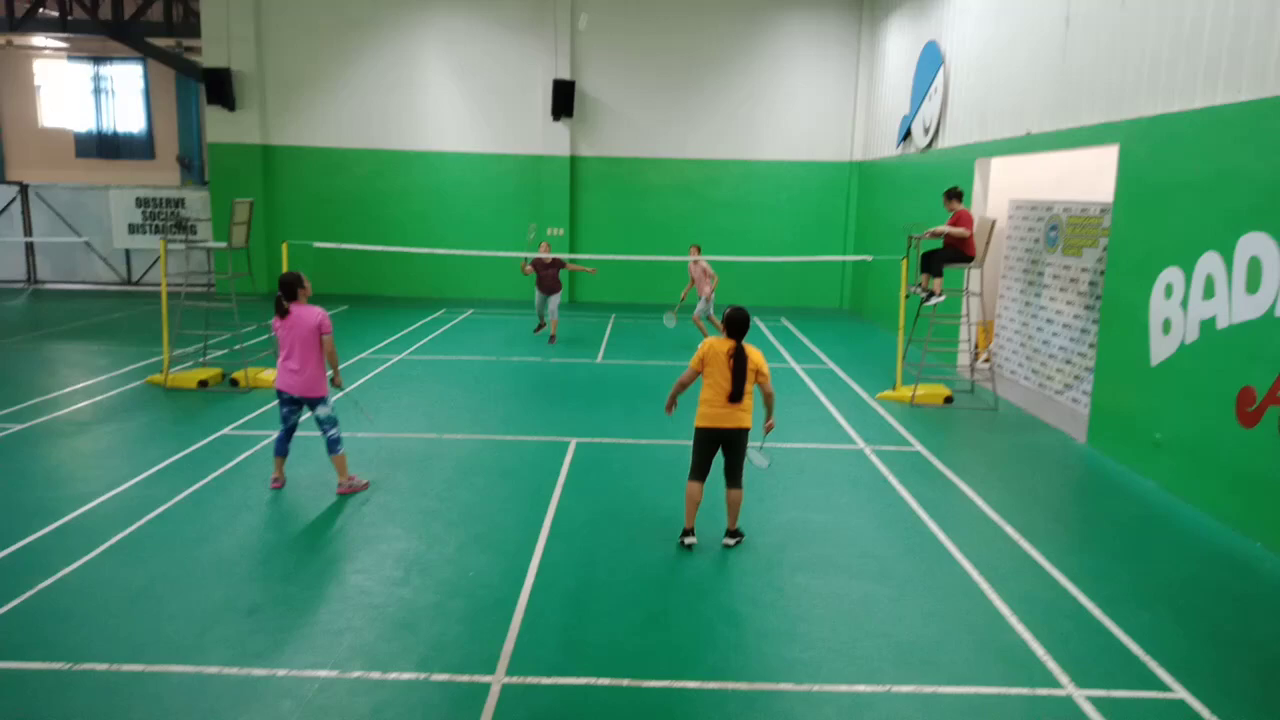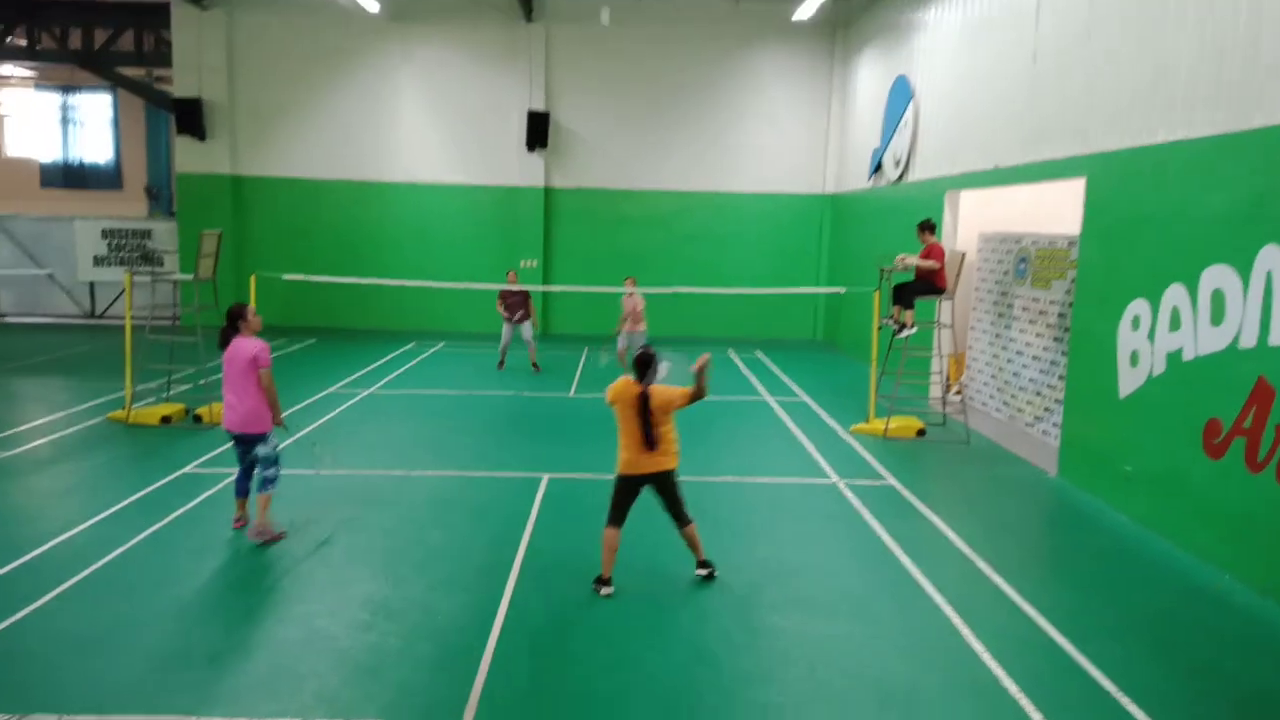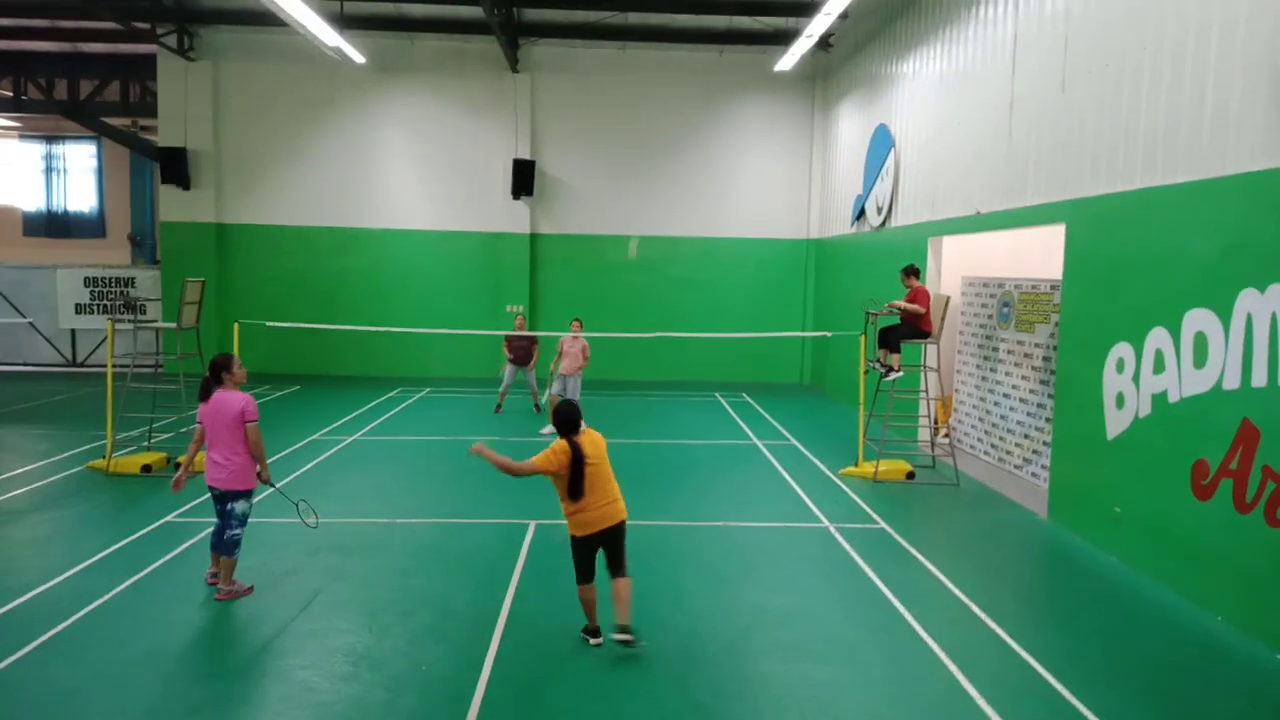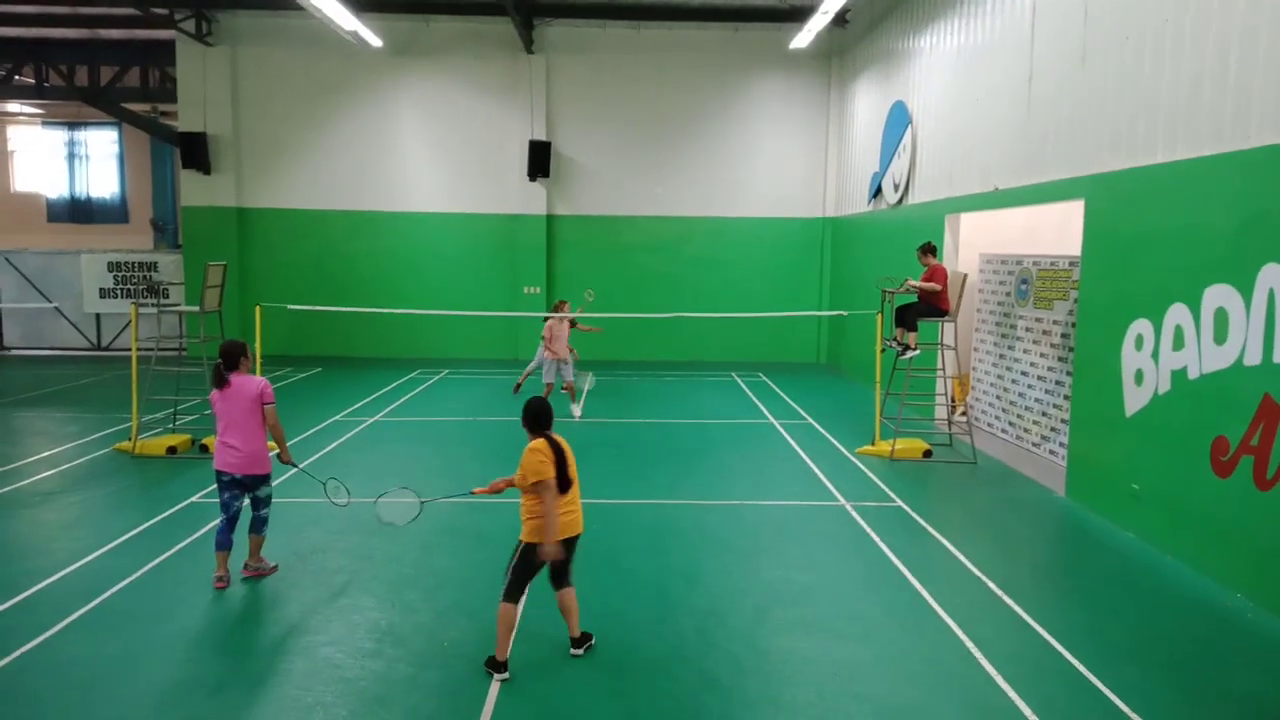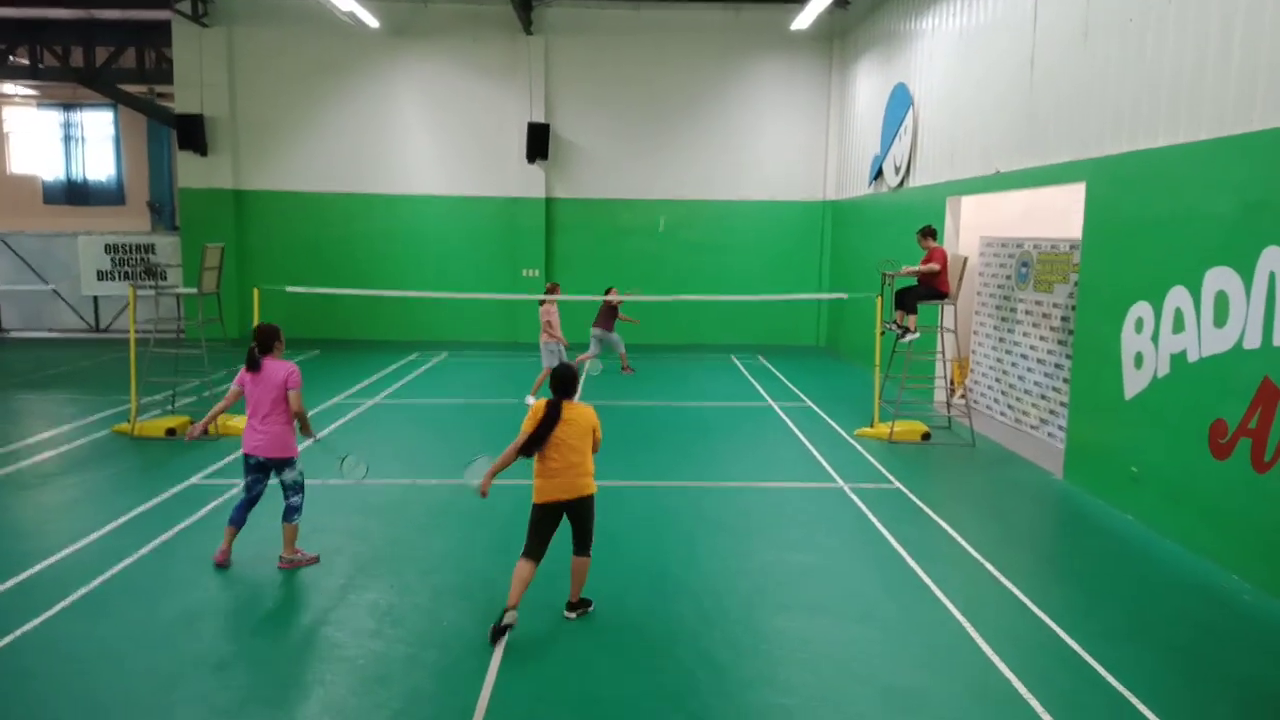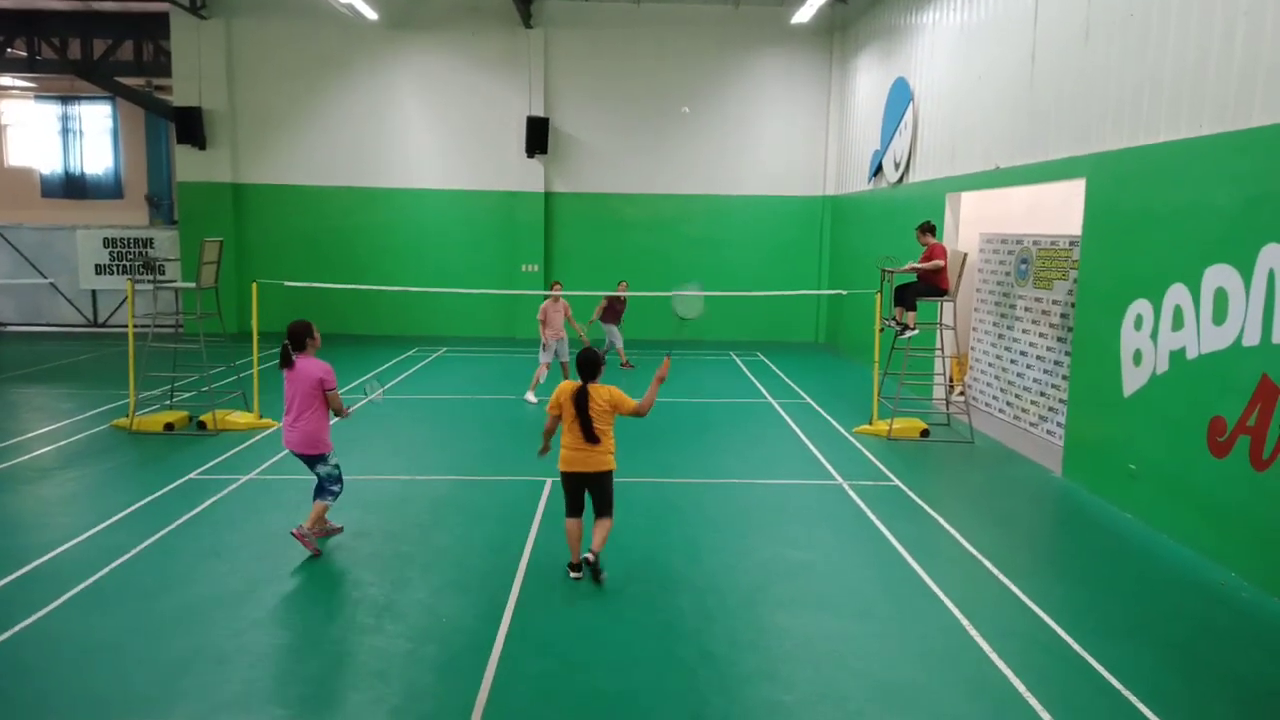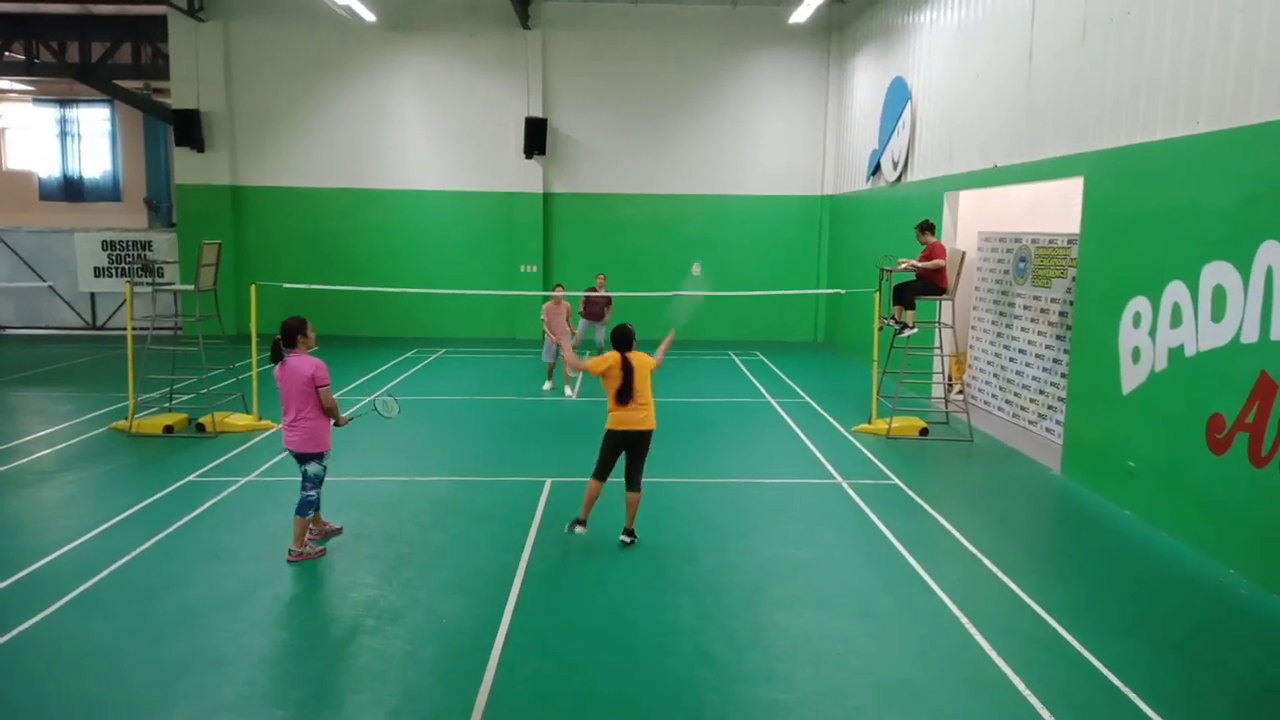
dt=0.5s
person 1, frame 1
left shoulder: (709, 346)
right shoulder: (754, 355)
left elbow: (687, 378)
right elbow: (767, 392)
left wrist: (671, 398)
right wrist: (769, 417)
left hip: (707, 422)
right hip: (738, 425)
left knee: (697, 476)
right knee: (734, 479)
left ankle: (688, 531)
right ankle: (732, 531)
person 1, frame 2
left shoulder: (621, 388)
right shoulder: (666, 394)
left elbow: (610, 394)
right elbow: (699, 394)
right wrist: (700, 373)
left hip: (630, 468)
right hip: (662, 466)
left knee: (614, 521)
right knee: (680, 516)
left ankle: (605, 579)
right ankle: (703, 563)
person 1, frame 3
left shoulder: (557, 452)
right shoulder: (595, 438)
left elbow: (518, 469)
left wrist: (484, 452)
left hip: (582, 526)
right hip: (614, 518)
left knee: (584, 578)
right knee: (618, 571)
left ankle: (594, 630)
right ankle: (623, 627)
person 1, frame 4
left shoulder: (535, 449)
right shoulder: (558, 443)
left elbow: (548, 497)
left wrist: (549, 540)
right wrist: (509, 481)
left hip: (541, 534)
right hip: (569, 528)
left knee: (512, 593)
right knee: (562, 581)
left ankle: (500, 661)
right ankle: (577, 639)
person 1, frame 5
left shoulder: (538, 409)
right shoulder: (588, 413)
left elbow: (517, 447)
left wrist: (489, 475)
left hip: (546, 494)
right hip: (581, 491)
left knee: (530, 555)
right knee: (582, 547)
left ankle: (509, 610)
right ankle: (575, 603)
person 1, frame 6
left shoulder: (564, 390)
right shoulder: (610, 394)
left elbow: (551, 424)
right elbow: (641, 410)
left wrist: (545, 443)
right wrist: (657, 381)
left hip: (569, 464)
right hip: (600, 464)
left knee: (573, 512)
right knee: (603, 515)
left ankle: (575, 564)
right ankle: (592, 554)
person 1, frame 7
left shoulder: (609, 361)
right shoulder: (643, 359)
left elbow: (575, 365)
right elbow: (657, 361)
left wrist: (565, 346)
right wrist: (666, 343)
left hip: (617, 427)
right hip: (644, 427)
left knee: (599, 475)
right knee: (633, 480)
left ankle: (581, 520)
right ankle: (628, 530)
person 2, frame 1
left shoulder: (279, 318)
right shoulder: (318, 315)
right elbow: (329, 351)
right wrist: (336, 375)
left hip: (285, 385)
right hip: (313, 386)
left knee: (286, 429)
right knee: (331, 430)
left ankle: (277, 476)
right ankle: (345, 481)
person 2, frame 2
left shoulder: (230, 347)
right shoulder: (258, 346)
right elbow: (267, 385)
right wrist: (277, 412)
left hip: (233, 420)
right hip: (255, 422)
left knee: (246, 467)
right knee: (269, 469)
left ankle: (240, 515)
right ankle: (261, 525)
person 2, frame 3
left shoulder: (207, 403)
right shoulder: (245, 401)
left elbow: (197, 440)
right elbow: (254, 441)
left wrist: (184, 470)
right wrist: (264, 468)
left hip: (215, 477)
right hip: (240, 478)
left knee: (222, 525)
right knee: (234, 531)
left ankle: (213, 572)
right ankle: (226, 586)
person 2, frame 4
left shoulder: (216, 391)
right shoulder: (260, 384)
right elbow: (272, 423)
right wrist: (284, 451)
left hip: (224, 464)
right hip: (254, 463)
left knee: (227, 517)
right knee: (261, 511)
left ankle: (221, 573)
right ankle: (254, 563)
person 2, frame 5
left shoulder: (247, 371)
right shoulder: (289, 370)
left elbow: (226, 401)
right elbow: (297, 408)
left wrist: (203, 424)
right wrist: (307, 428)
left hip: (253, 446)
right hip: (281, 448)
left knee: (250, 496)
right knee: (294, 496)
left ankle: (224, 550)
right ankle: (289, 554)
person 2, frame 6
left shoulder: (288, 366)
right shoulder: (322, 369)
right elbow: (336, 405)
left wrist: (333, 406)
right wrist: (341, 411)
left hip: (292, 438)
right hip: (314, 440)
left knee: (325, 478)
right knee: (334, 484)
left ankle: (320, 524)
right ankle: (306, 528)
person 2, frame 7
left shoulder: (280, 367)
right shoulder: (315, 366)
right elbow: (328, 404)
right wrist: (339, 419)
left hip: (292, 439)
right hip: (312, 440)
left knee: (313, 483)
right knee: (310, 490)
left ankle: (318, 527)
right ankle: (297, 548)
